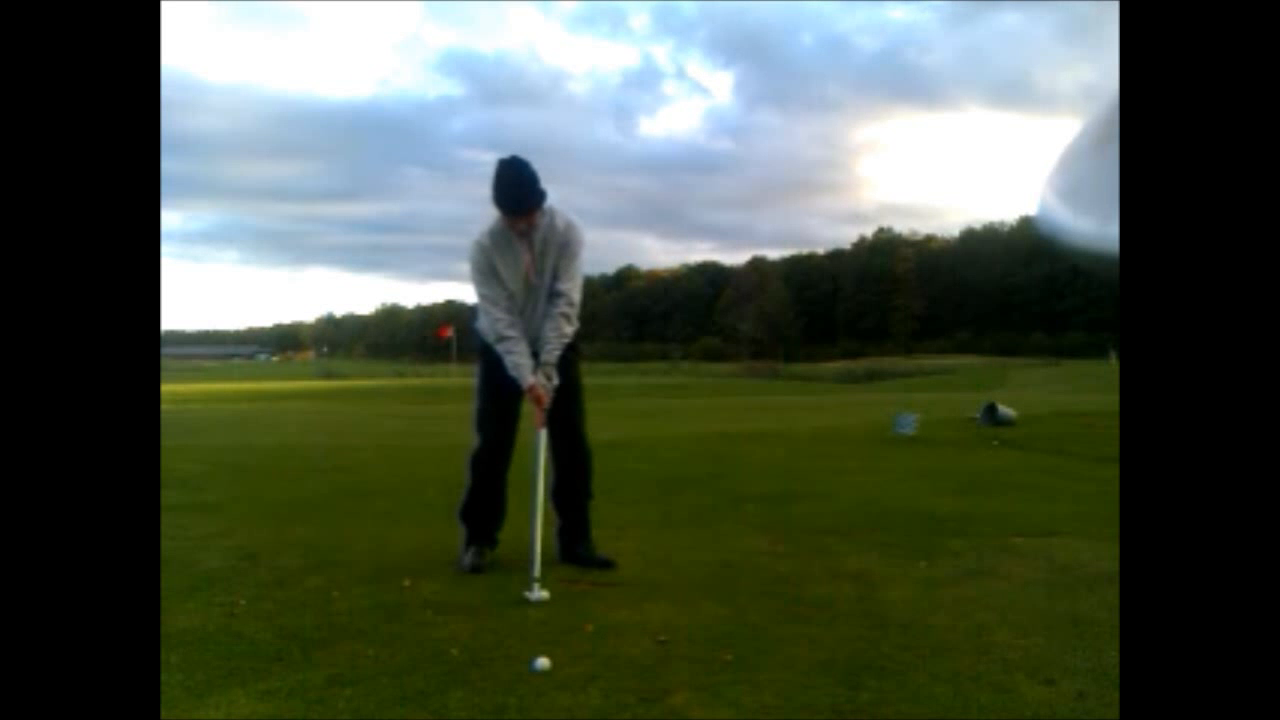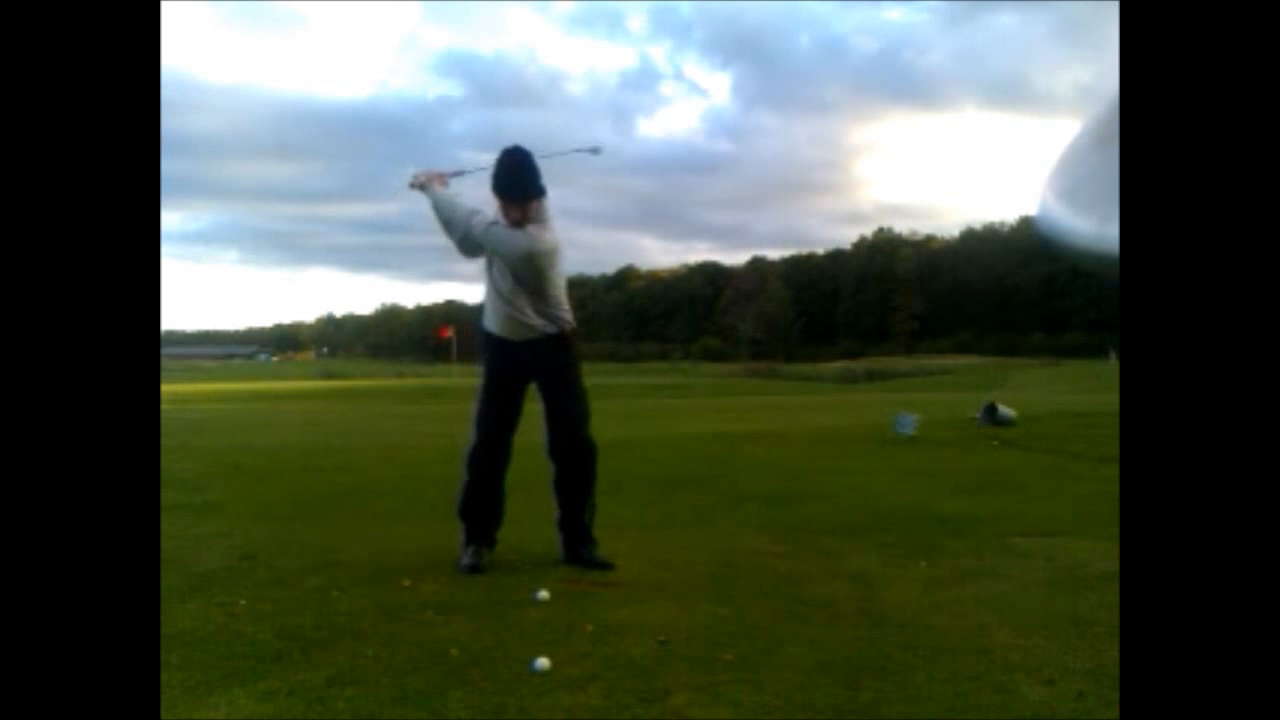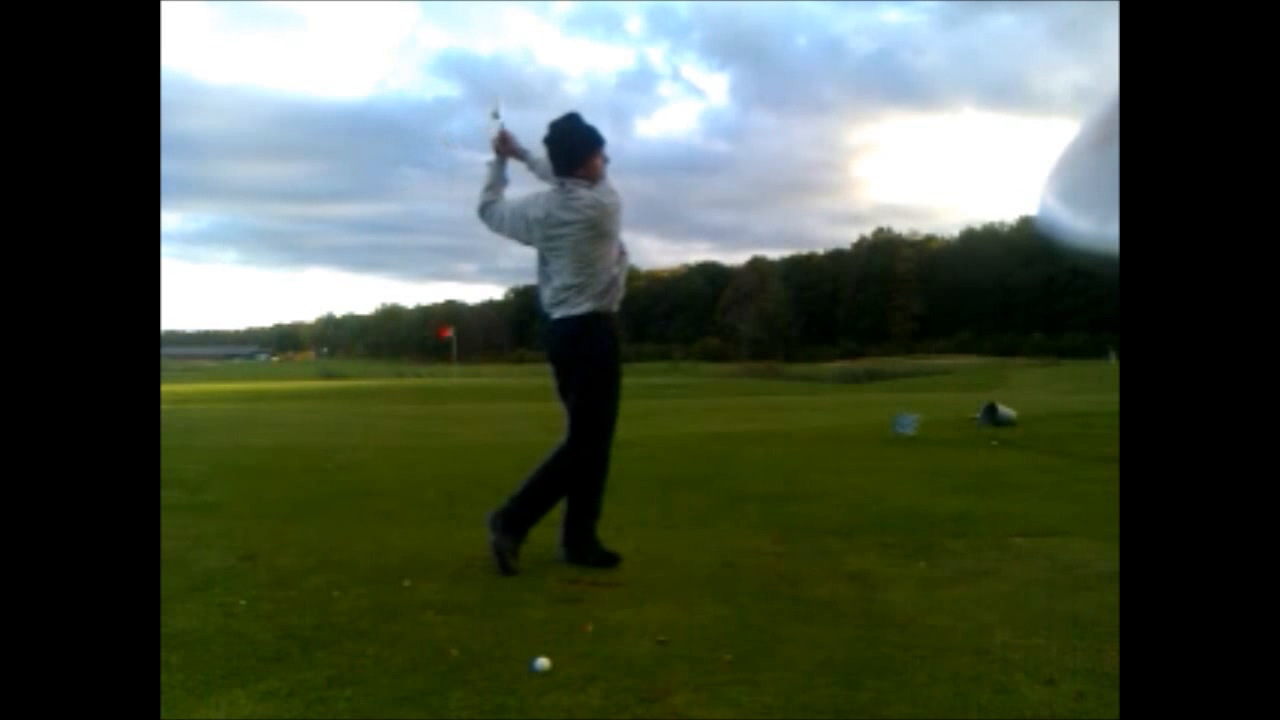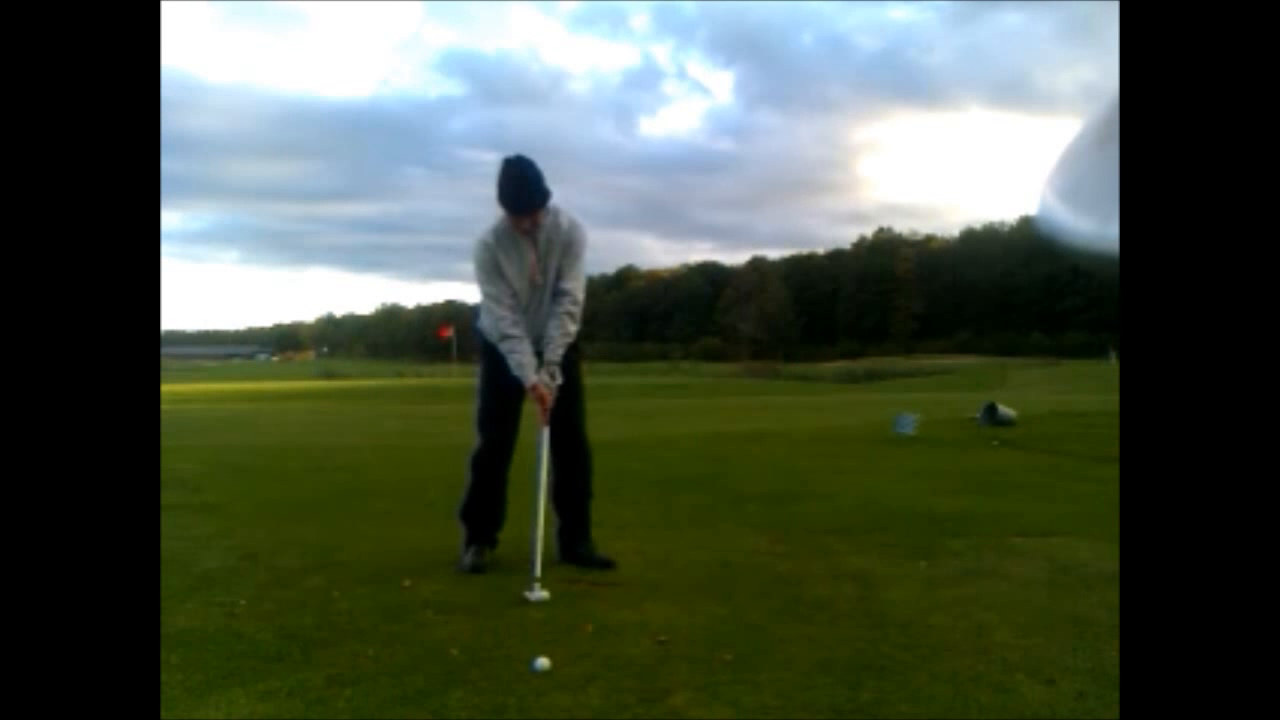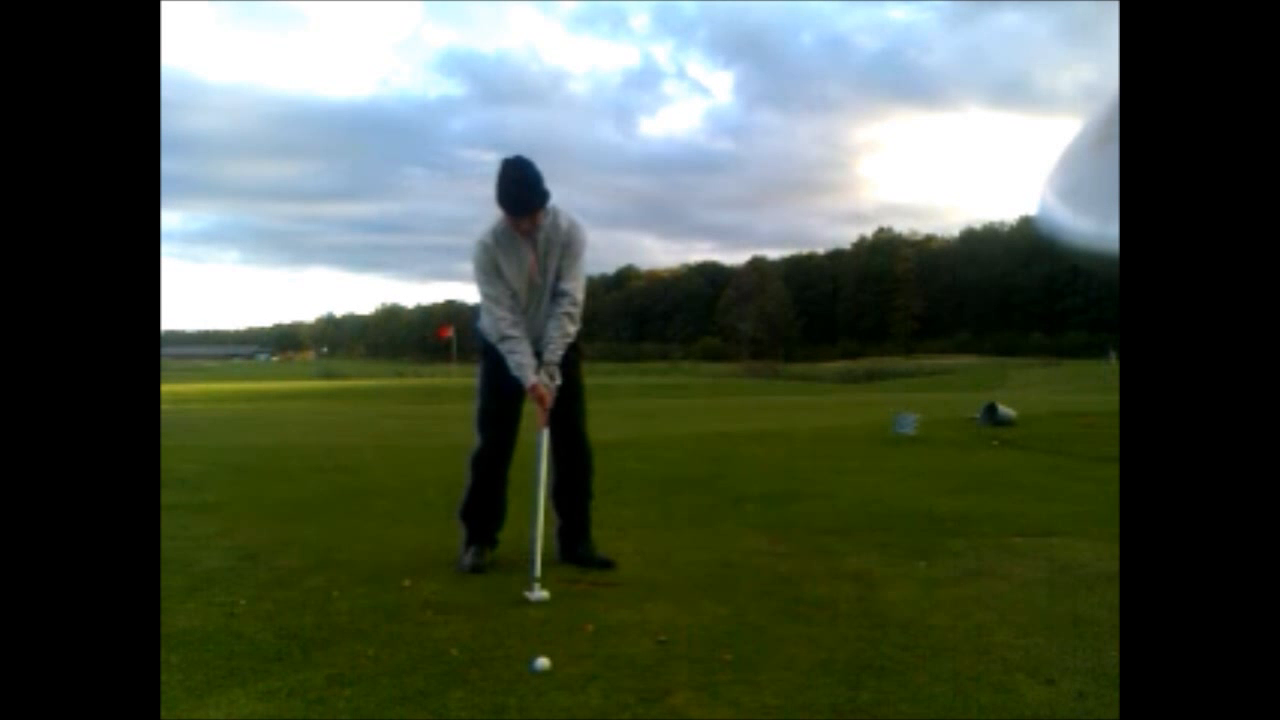
dt=1s
person 1, frame 1
left shoulder: (566, 231)
right shoulder: (485, 247)
left elbow: (565, 302)
right elbow: (500, 320)
left wrist: (547, 369)
right wrist: (527, 379)
left hip: (556, 346)
right hip: (500, 349)
left knee: (572, 443)
right knee: (493, 444)
left ankle: (575, 539)
right ankle: (479, 538)
person 1, frame 2
left shoulder: (534, 243)
right shoulder: (504, 219)
left elbow: (470, 225)
right elbow: (470, 241)
left wrist: (434, 188)
right wrist: (439, 193)
left hip: (551, 345)
right hip: (503, 344)
left knee: (574, 442)
right knee: (489, 444)
left ankle: (577, 539)
right ankle: (478, 537)
person 1, frame 3
left shoulder: (536, 209)
right shoulder: (605, 203)
left elbow: (488, 210)
right elbow: (577, 187)
left wrist: (500, 159)
right wrist: (521, 154)
left hip: (561, 329)
right hip: (592, 331)
left knee: (590, 438)
right knee: (587, 440)
left ankle: (580, 538)
right ankle: (512, 519)
person 1, frame 4
left shoulder: (569, 231)
right shoulder: (489, 245)
left elbow: (569, 301)
right elbow: (503, 318)
left wrist: (550, 369)
right wrist: (530, 377)
left hip: (557, 344)
right hip: (504, 348)
left knee: (572, 442)
right knee: (494, 443)
left ankle: (575, 539)
right ankle: (479, 538)
person 1, frame 5
left shoulder: (569, 231)
right shoulder: (488, 246)
left elbow: (569, 302)
right elbow: (502, 318)
left wrist: (549, 369)
right wrist: (529, 378)
left hip: (558, 344)
right hip: (504, 349)
left knee: (572, 442)
right knee: (494, 443)
left ankle: (576, 539)
right ankle: (479, 538)
